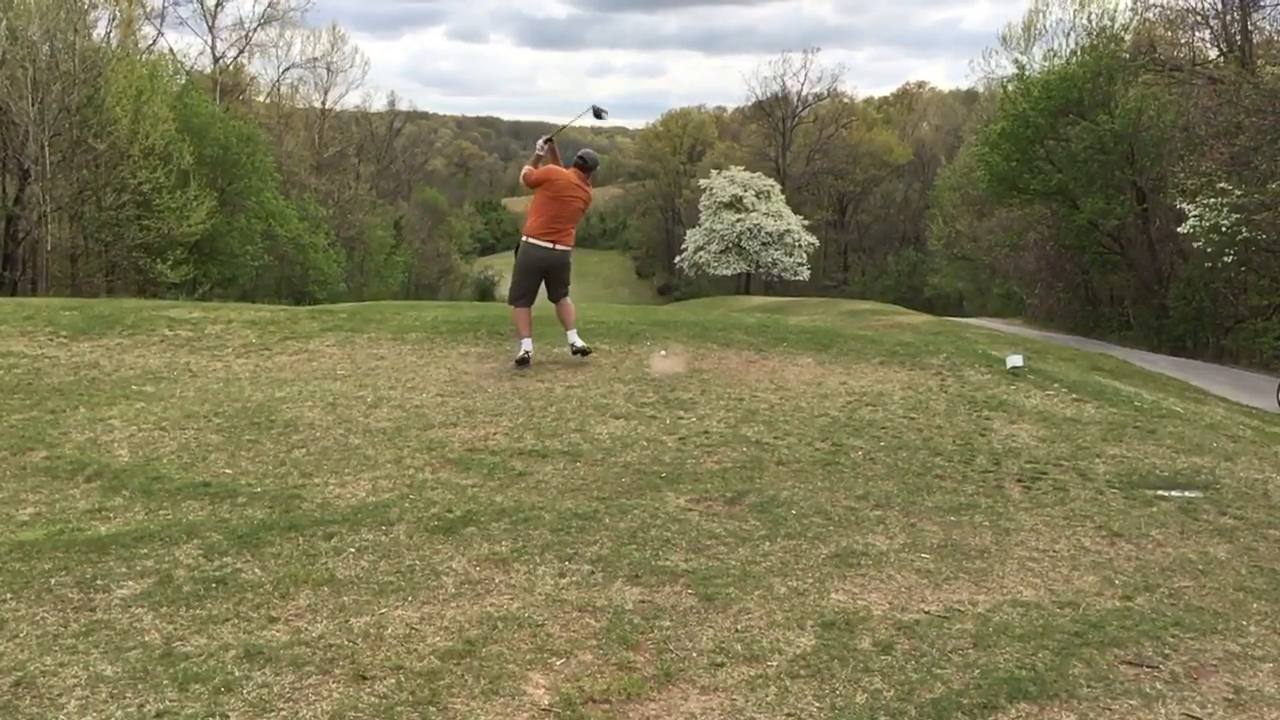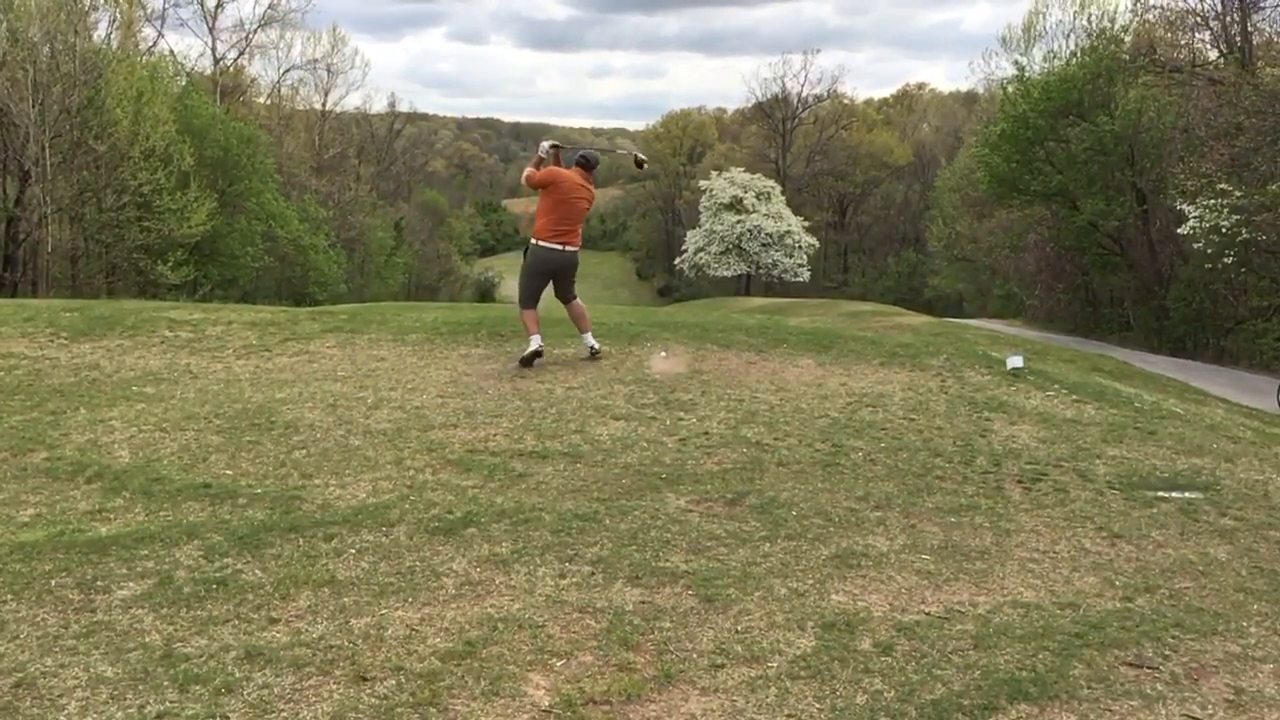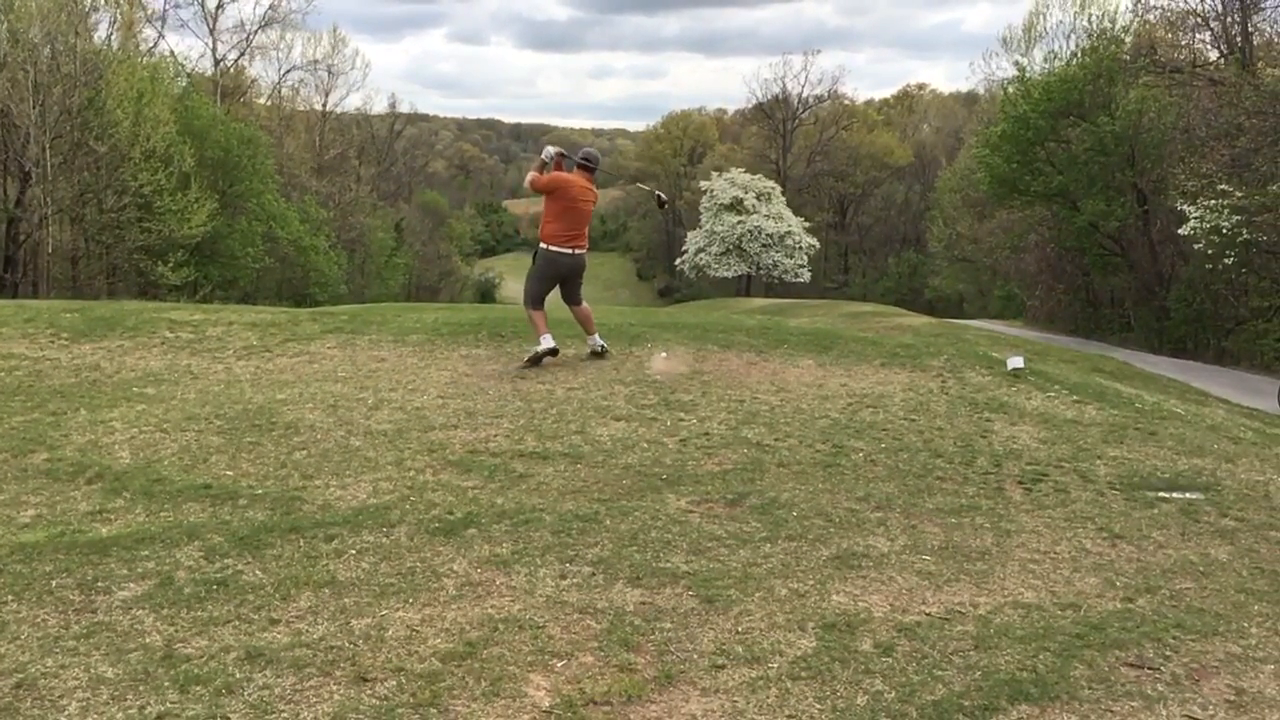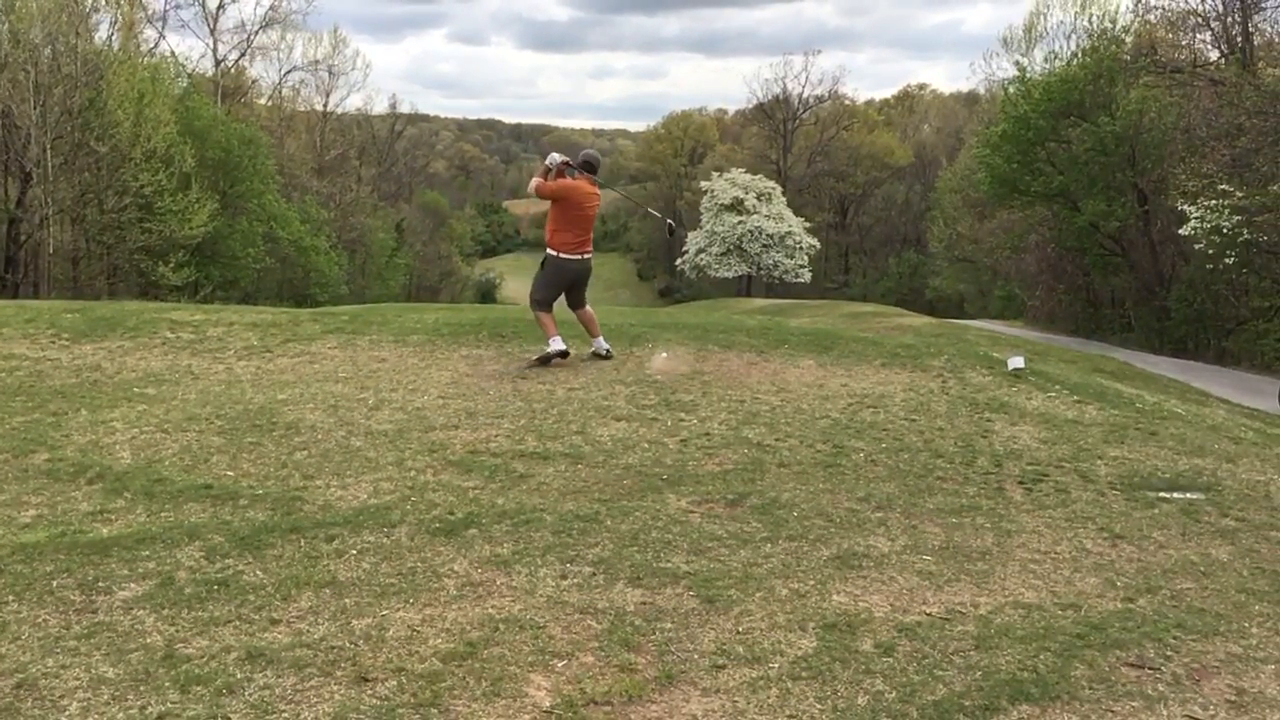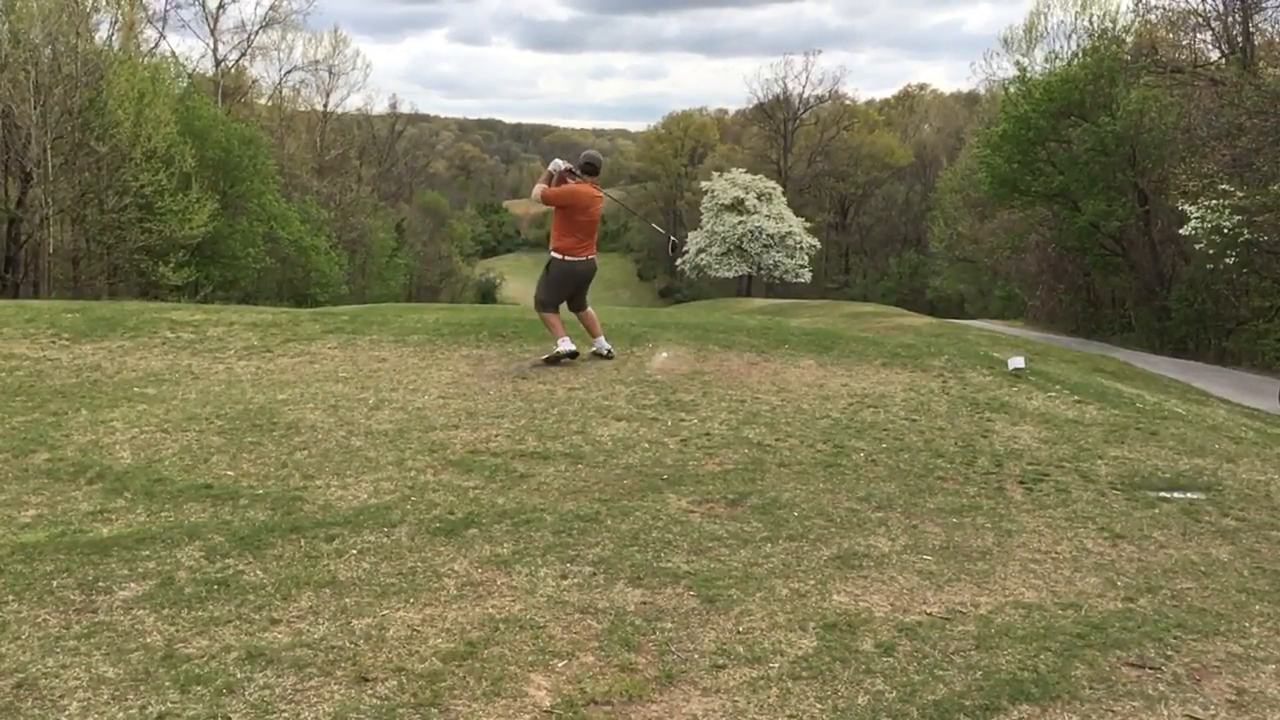
dt=0.4s
person 1, frame 1
left shoulder: (552, 173)
right shoulder: (586, 193)
left elbow: (525, 176)
left wrist: (539, 153)
right wrist: (553, 151)
left hip: (532, 248)
right hip: (561, 253)
left knee: (521, 300)
right knee: (561, 296)
left ankle: (525, 347)
right ankle: (574, 338)
person 1, frame 2
left shoulder: (556, 174)
right shoulder: (589, 192)
left elbow: (527, 178)
left wrist: (541, 155)
right wrist: (555, 157)
left hip: (541, 250)
right hip: (569, 254)
left knee: (527, 301)
right knee: (569, 297)
left ankle: (535, 343)
right ankle: (590, 342)
person 1, frame 3
left shoulder: (562, 180)
right shoulder: (592, 192)
left elbow: (530, 182)
left wrist: (544, 159)
right wrist: (557, 163)
left hip: (551, 254)
right hip: (577, 257)
left knee: (533, 300)
right knee: (575, 300)
left ankle: (546, 342)
right ankle: (596, 343)
person 1, frame 4
left shoulder: (568, 187)
right shoulder: (594, 193)
left elbow: (534, 188)
left wrist: (549, 165)
right wrist: (559, 170)
left hip: (559, 259)
right hip: (583, 260)
left knee: (539, 302)
right knee: (578, 303)
left ankle: (556, 344)
right ankle: (601, 346)
person 1, frame 5
left shoulder: (574, 192)
right shoulder: (596, 193)
left elbow: (538, 195)
right elbow: (561, 190)
left wrist: (551, 170)
right wrist: (561, 175)
left hip: (565, 262)
right hip: (588, 262)
left knee: (545, 304)
right knee: (579, 305)
left ankle: (565, 344)
right ankle: (602, 345)
